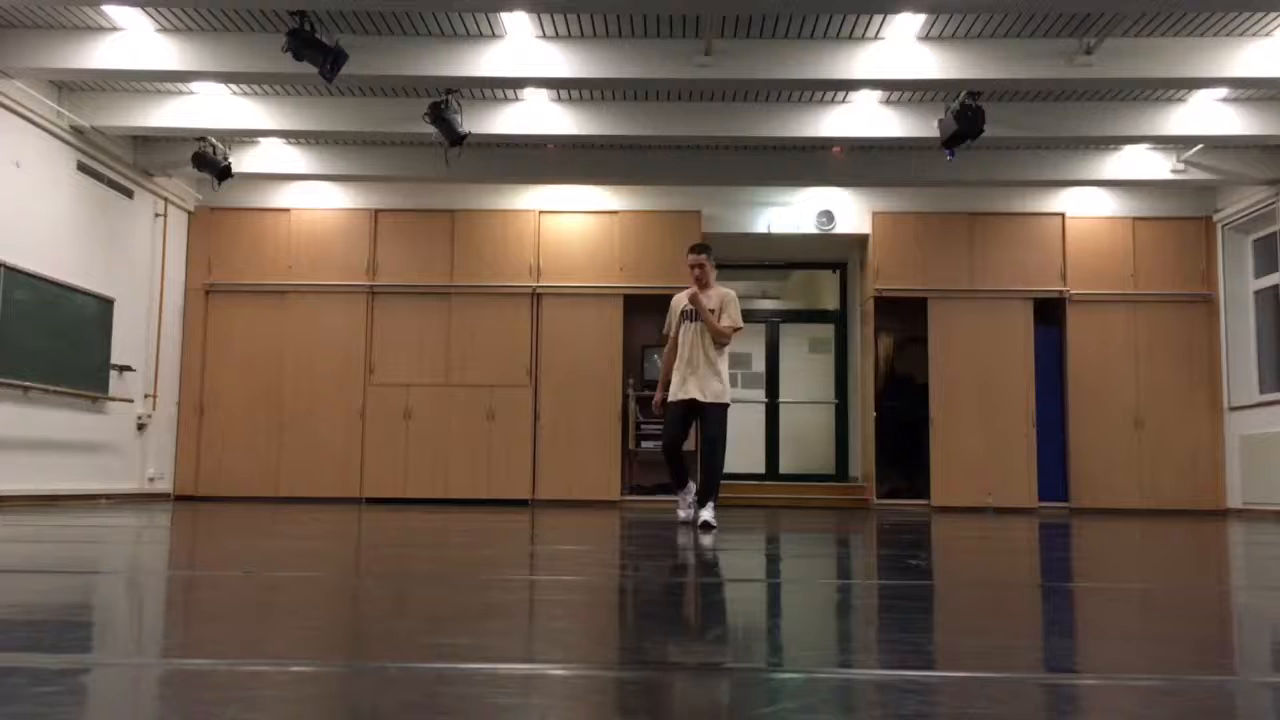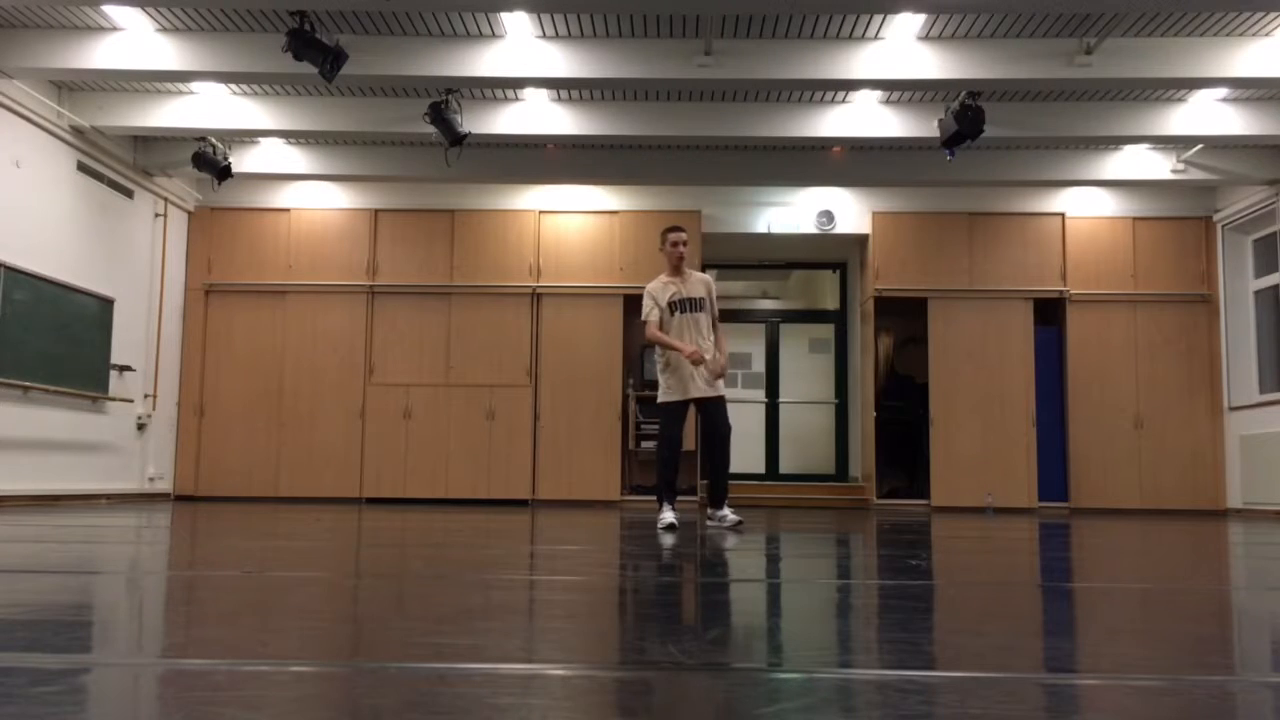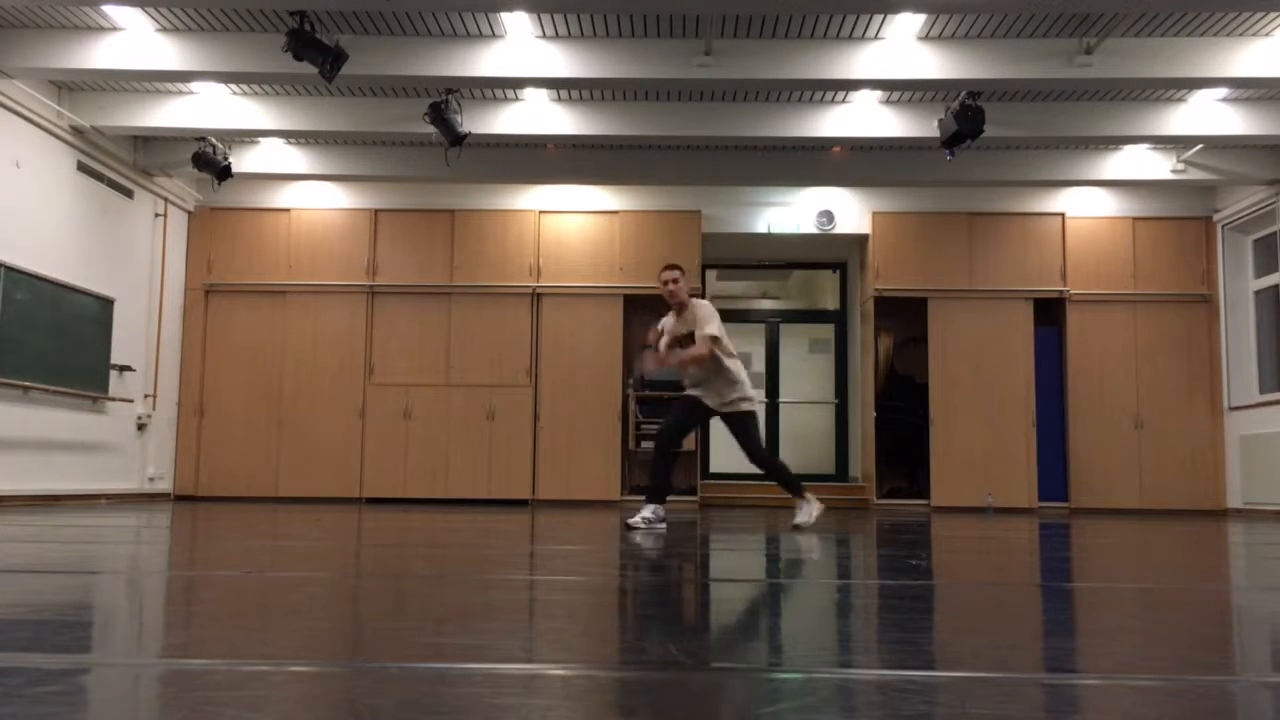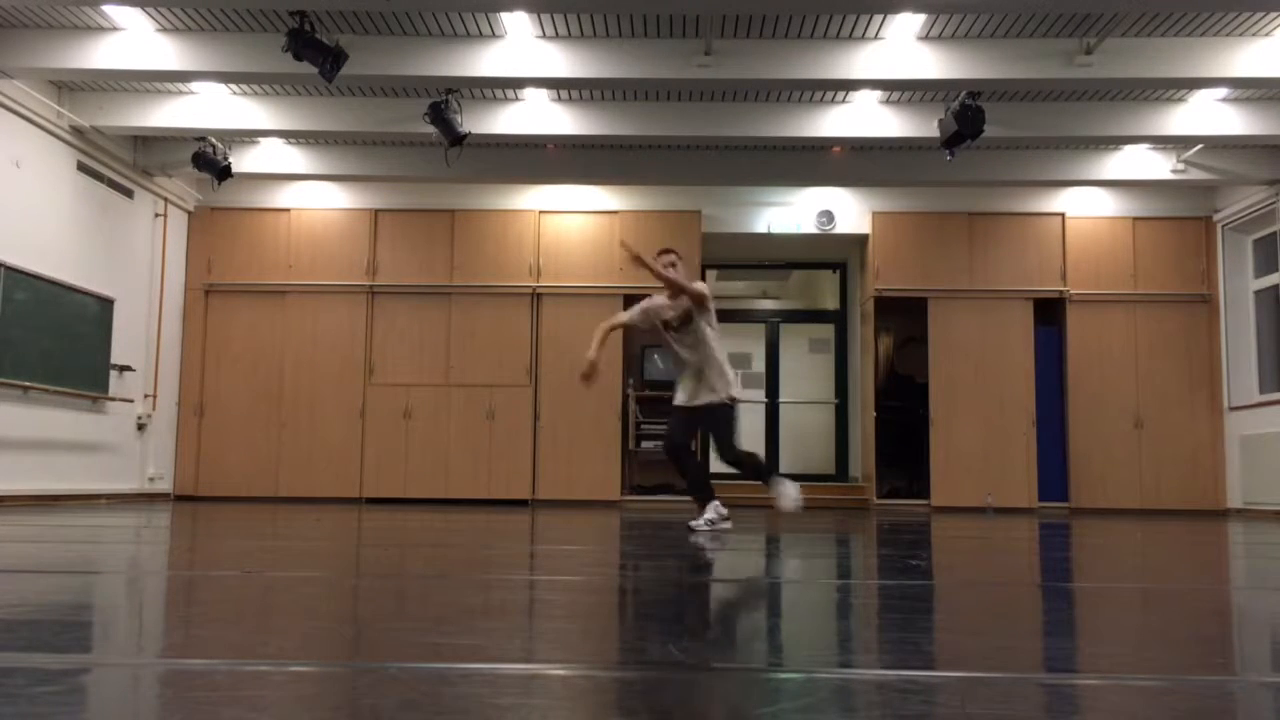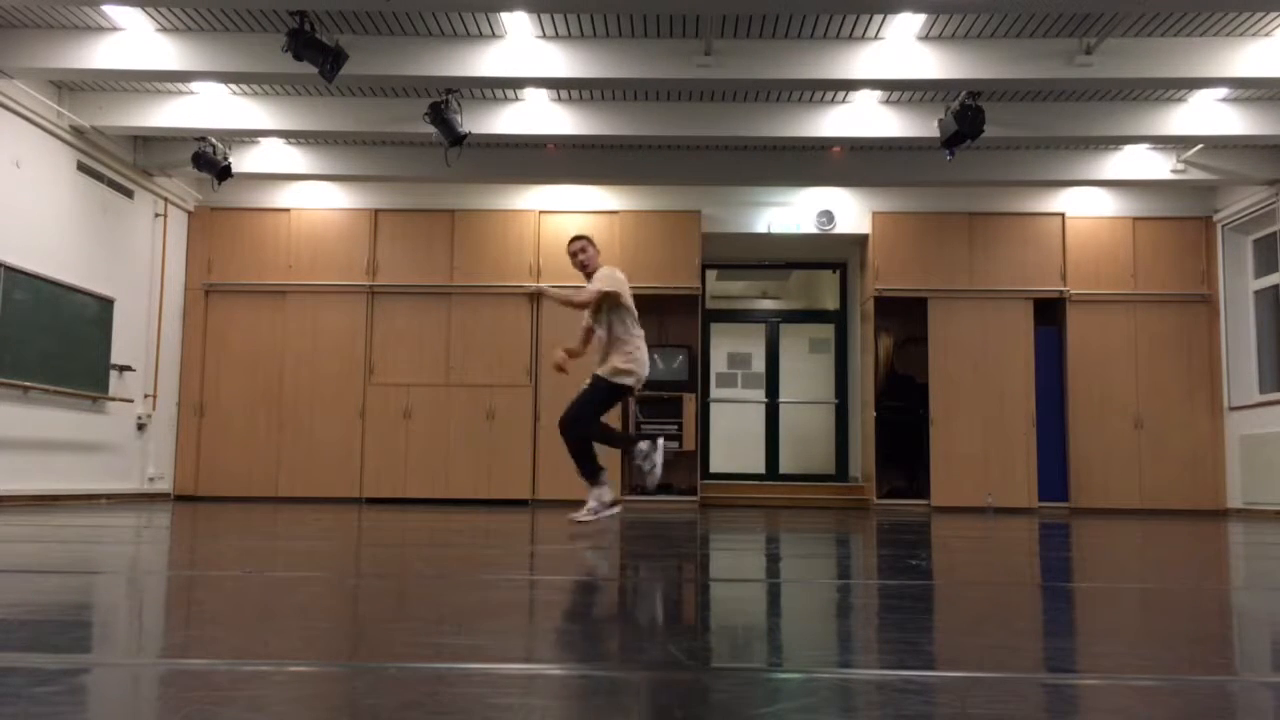
dt=1s
person 1, frame 1
left shoulder: (726, 297)
right shoulder: (678, 300)
left elbow: (724, 337)
right elbow: (671, 347)
left wrist: (700, 307)
right wrist: (660, 389)
left hip: (713, 388)
right hip: (680, 387)
left knee: (712, 445)
right knee: (671, 443)
left ankle: (706, 505)
right ankle: (686, 489)
person 1, frame 2
left shoulder: (705, 283)
right shoulder: (655, 289)
right elbow: (651, 333)
left wrist: (722, 355)
right wrist: (683, 348)
left hip: (708, 378)
right hip: (673, 380)
left knee: (719, 438)
right knee: (669, 443)
left ankle: (718, 507)
right ankle: (666, 507)
person 1, frame 3
left shoulder: (703, 311)
right shoulder: (667, 323)
left elbow: (706, 351)
right elbow: (656, 361)
left wrist: (669, 357)
right wrist: (652, 346)
left hip: (733, 392)
right hip: (699, 391)
left knee: (757, 454)
right knee: (667, 440)
left ankle: (804, 499)
right ankle: (654, 509)
person 1, frame 4
left shoulder: (698, 293)
right shoulder: (652, 306)
left elbow: (688, 292)
right elbow: (607, 326)
left wrist: (645, 262)
right wrist: (593, 354)
left hip: (719, 388)
right hip: (688, 392)
left knee: (728, 453)
right knee: (675, 448)
left ankle: (777, 484)
right ankle: (710, 507)
person 1, frame 5
left shoulder: (607, 274)
right shoulder: (594, 285)
left elbow: (586, 302)
right elbow: (582, 344)
left wrist: (549, 291)
right wrist: (563, 353)
left hip: (624, 367)
right hip: (616, 367)
left knee: (571, 422)
right knee: (580, 421)
